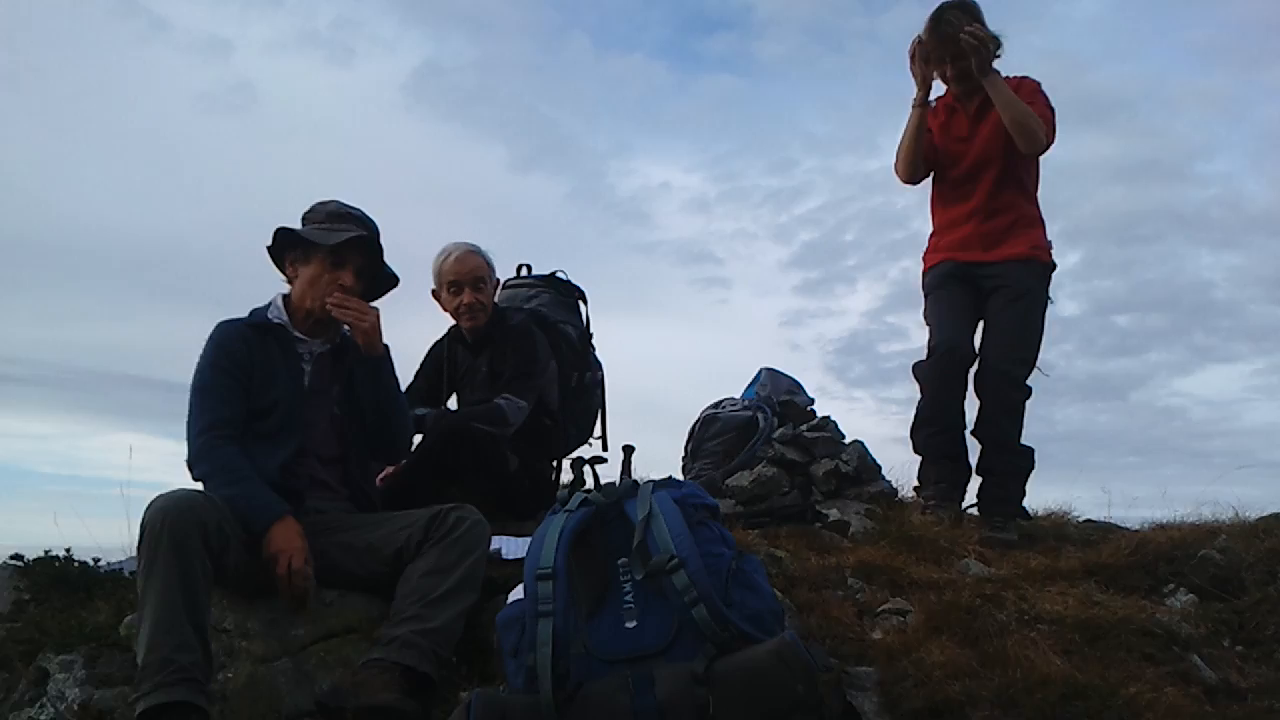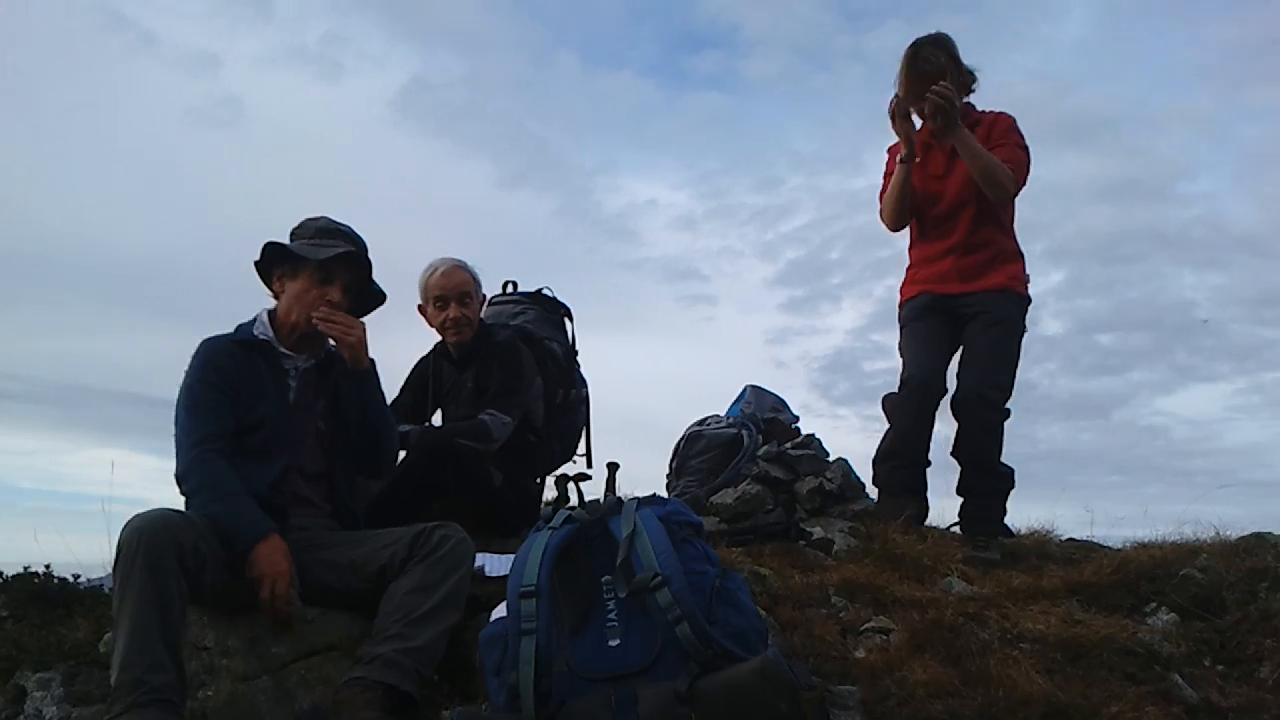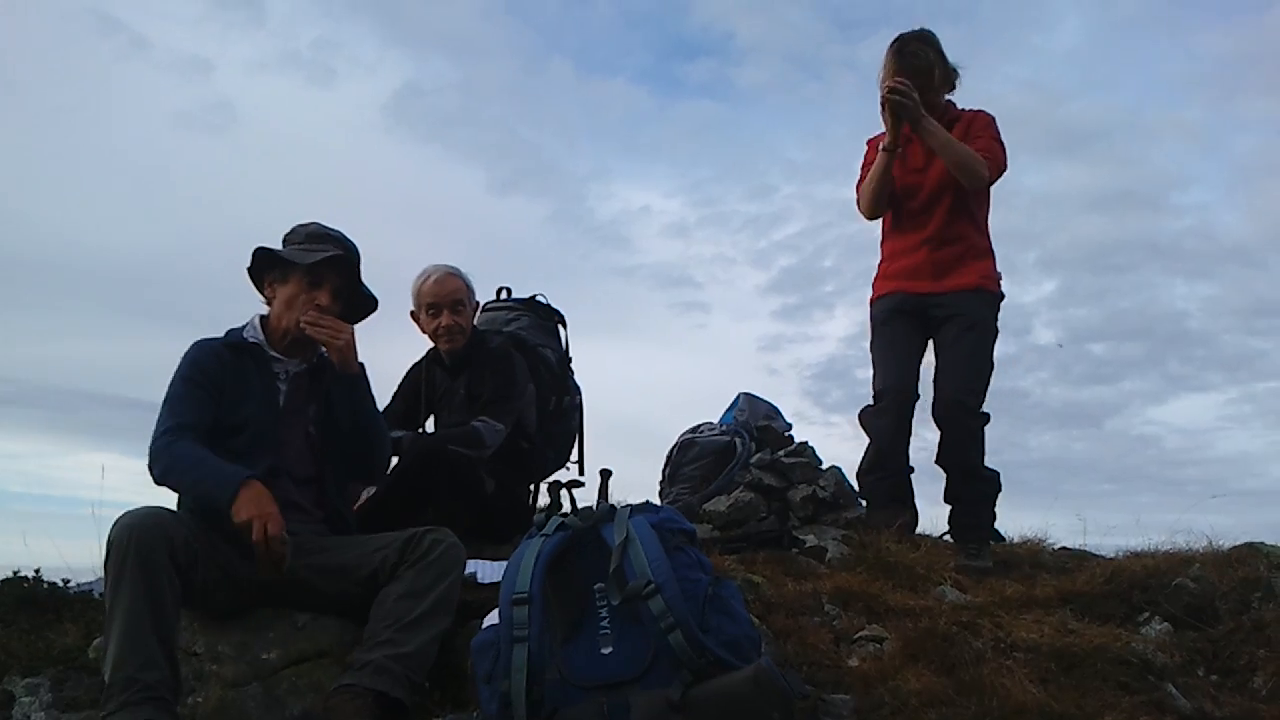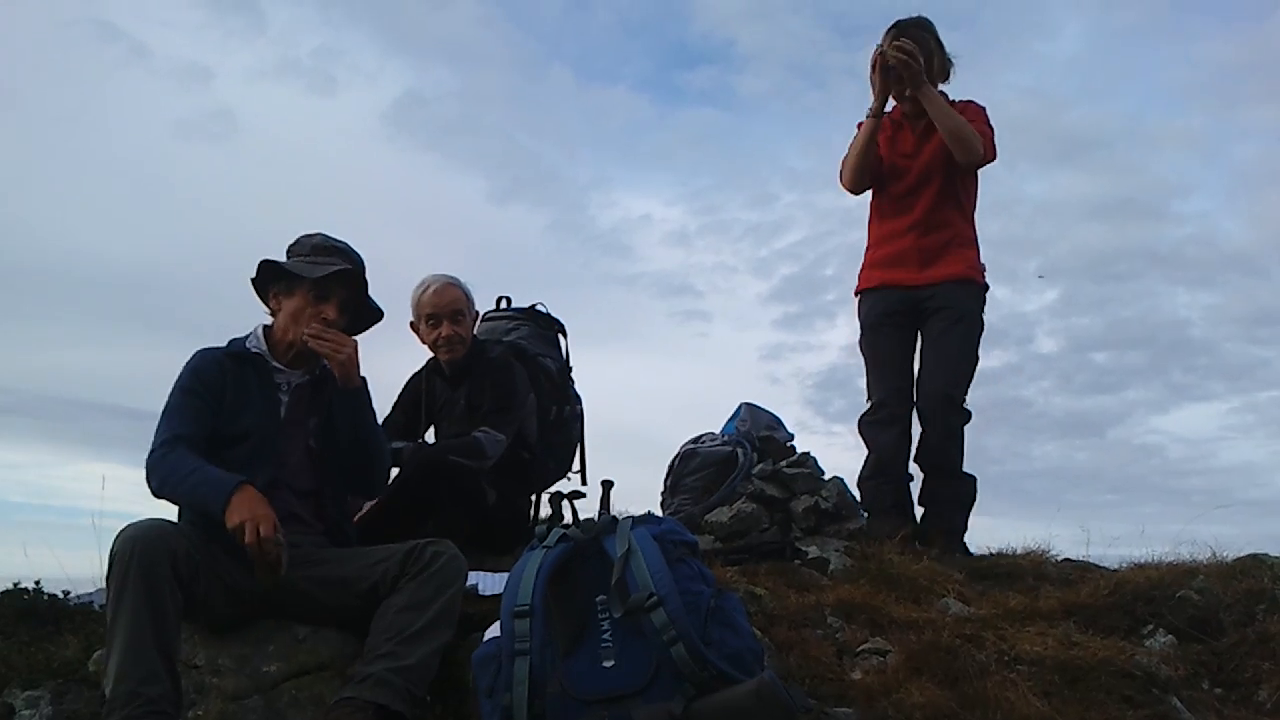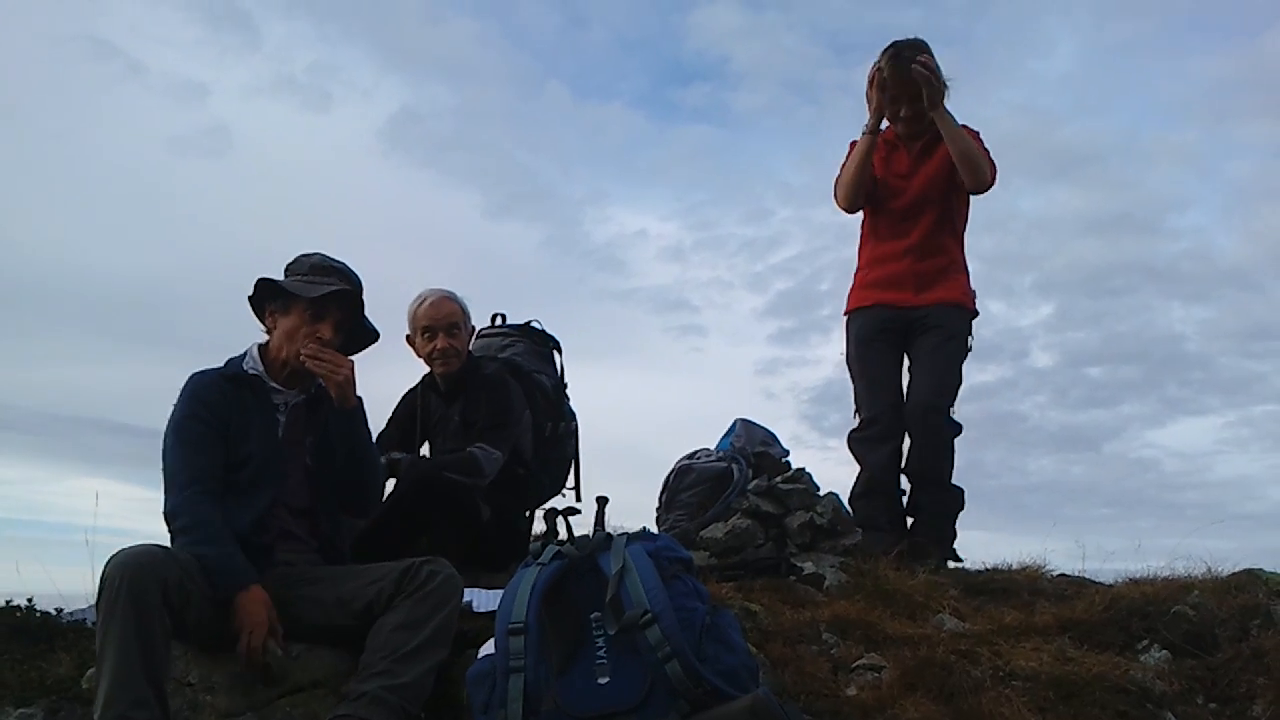
dt=0.2s
person 1, frame 1
left shoulder: (1021, 93)
right shoulder: (931, 114)
left elbow: (1035, 142)
right elbow: (908, 173)
left wrist: (986, 79)
right wrist: (922, 95)
left hip: (1017, 261)
right hip: (951, 263)
left knee: (1002, 376)
right knee: (945, 354)
left ankle: (1001, 507)
right ankle: (941, 485)
person 1, frame 2
left shoulder: (998, 128)
right shoulder: (903, 150)
left elbow: (1003, 186)
right elbow: (893, 218)
left wrist: (954, 129)
right wrist: (909, 150)
left hip: (994, 291)
right hip: (927, 293)
left knee: (980, 400)
right knee: (917, 385)
left ankle: (983, 526)
right ankle: (898, 513)
person 1, frame 3
left shoulder: (974, 125)
right shoulder: (883, 144)
left elbow: (978, 174)
right elbow: (869, 206)
left wrist: (923, 116)
right wrist: (893, 135)
left hip: (966, 291)
right hip: (898, 292)
left knee: (957, 406)
right knee: (891, 398)
left ankle: (972, 534)
right ankle: (887, 522)
person 1, frame 4
left shoulder: (963, 116)
right shoulder: (876, 130)
left elbow: (975, 153)
right elbow: (852, 181)
left wrist: (927, 91)
right wrist: (878, 106)
left hip: (952, 283)
right hip: (885, 285)
left knee: (940, 400)
right knee: (889, 405)
left ankle: (941, 534)
right ankle: (888, 533)
person 1, frame 5
left shoulder: (957, 140)
right shoulder: (867, 150)
left elbow: (980, 180)
right elbow: (847, 200)
left wrist: (937, 112)
right wrist: (873, 124)
left hip: (942, 304)
right hip: (875, 305)
left knee: (929, 411)
right knee: (879, 422)
left ankle: (931, 546)
right ankle: (884, 549)
person 2, frame 1
left shoulder: (358, 356)
right shoulder: (236, 340)
left elbow: (394, 449)
right elbow: (210, 447)
left wrist: (374, 354)
right wrist: (274, 520)
left hip: (341, 530)
right hip: (251, 527)
left knee: (462, 525)
right knee: (177, 512)
person 2, frame 2
left shoulder: (344, 372)
right shoulder: (222, 356)
left elbow: (378, 464)
right elbow: (200, 462)
left wrist: (359, 368)
right wrist: (262, 540)
left hip: (325, 549)
right hip: (233, 546)
left knee: (447, 543)
right knee: (153, 533)
person 2, frame 3
left shoulder: (336, 376)
right shoulder: (213, 359)
left elbow: (369, 468)
right elbow: (169, 451)
left wrist: (350, 372)
right wrist: (237, 487)
left hip: (314, 554)
right hip: (221, 547)
left knee: (438, 547)
right knee: (144, 529)
person 2, frame 4
left shoulder: (337, 389)
right shoulder: (214, 369)
left elbow: (368, 484)
right elbow: (166, 462)
left wrist: (351, 386)
right wrist: (233, 490)
left hip: (314, 565)
right hip: (222, 556)
left knee: (439, 559)
right knee: (146, 542)
person 2, frame 5
left shoulder: (332, 407)
right shoulder: (210, 391)
left elbow: (363, 503)
right elbow: (187, 502)
left wrist: (348, 406)
right wrist: (243, 586)
left hip: (311, 585)
right hip: (220, 585)
left knee: (435, 579)
right knee: (137, 569)
person 3, frame 1
left shoulder: (522, 336)
right shoulder: (448, 347)
left elbow: (505, 417)
right elbow: (407, 409)
left wrist: (417, 418)
left hip: (525, 483)
right hip: (473, 478)
left knee: (452, 432)
person 3, frame 2
left shoulder: (508, 353)
right shoulder: (433, 364)
left elbow: (490, 432)
left wrist: (402, 434)
left hip: (509, 500)
right hip: (458, 494)
left knee: (435, 449)
person 3, frame 3
left shoulder: (501, 360)
right shoulder: (426, 370)
left elbow: (483, 439)
left wrist: (394, 441)
right wrist: (374, 482)
left hip: (501, 506)
right hip: (450, 500)
left knee: (428, 454)
person 3, frame 4
left shoulder: (502, 370)
right shoulder: (425, 380)
left elbow: (483, 451)
left wrist: (394, 452)
left hip: (503, 516)
right hip: (451, 512)
left knee: (429, 465)
person 3, frame 5
left shoulder: (497, 386)
right shoulder: (421, 396)
left elbow: (479, 469)
left wrist: (390, 460)
left hip: (497, 533)
right hip: (446, 527)
left knee: (423, 481)
